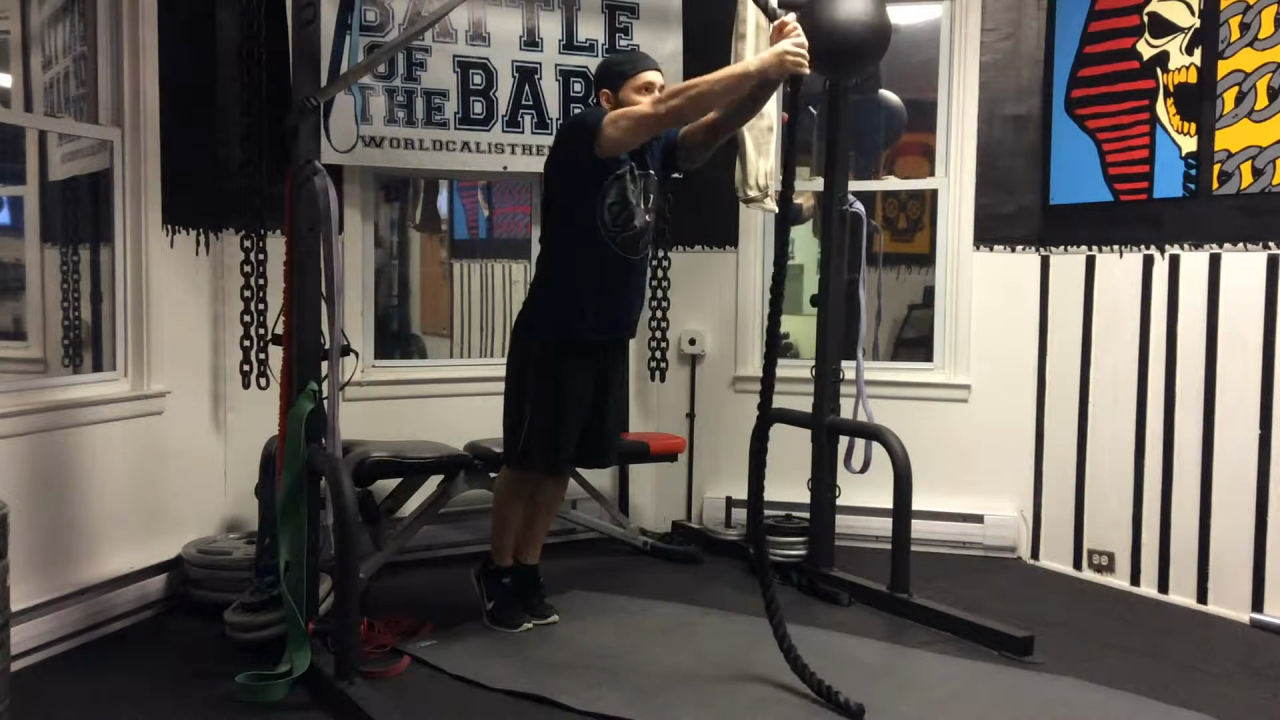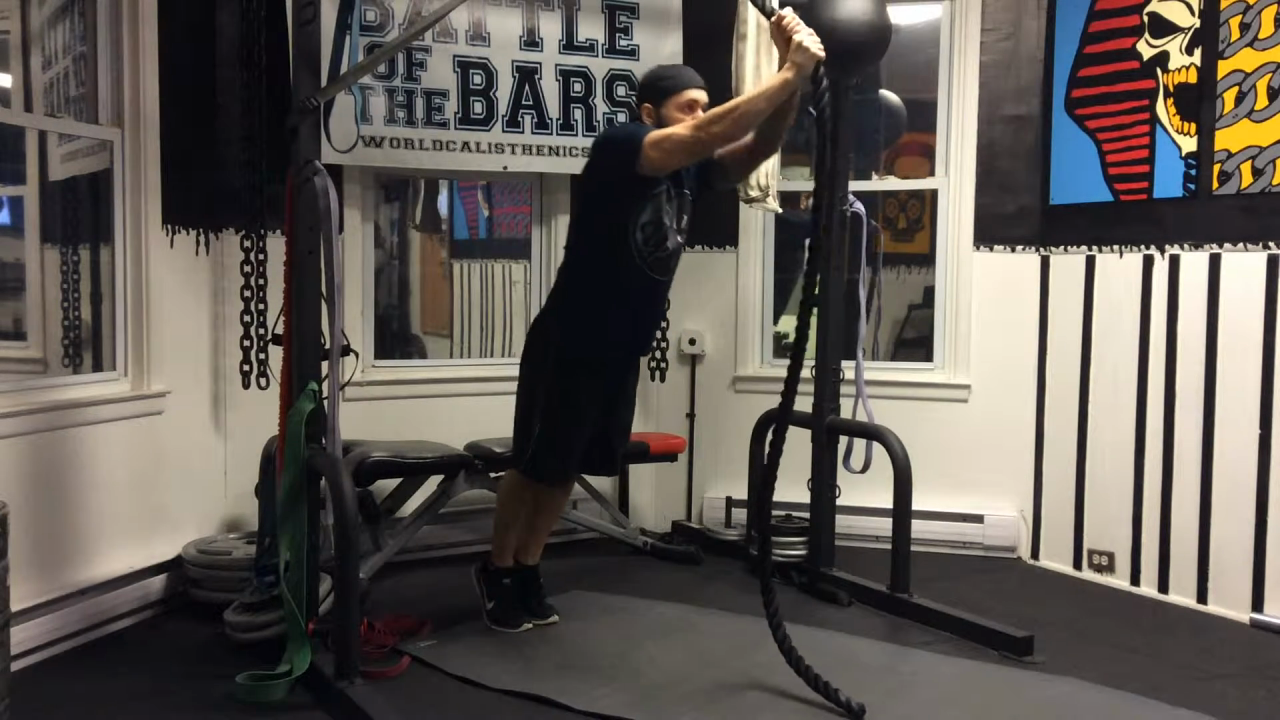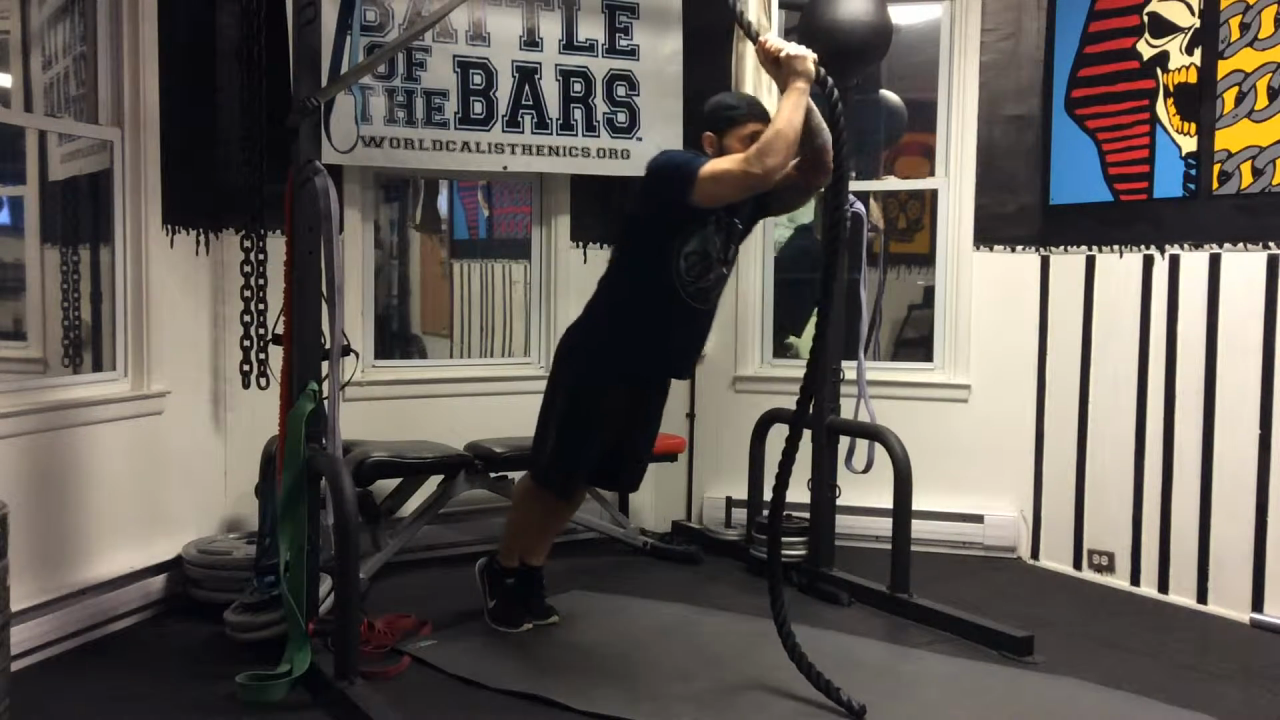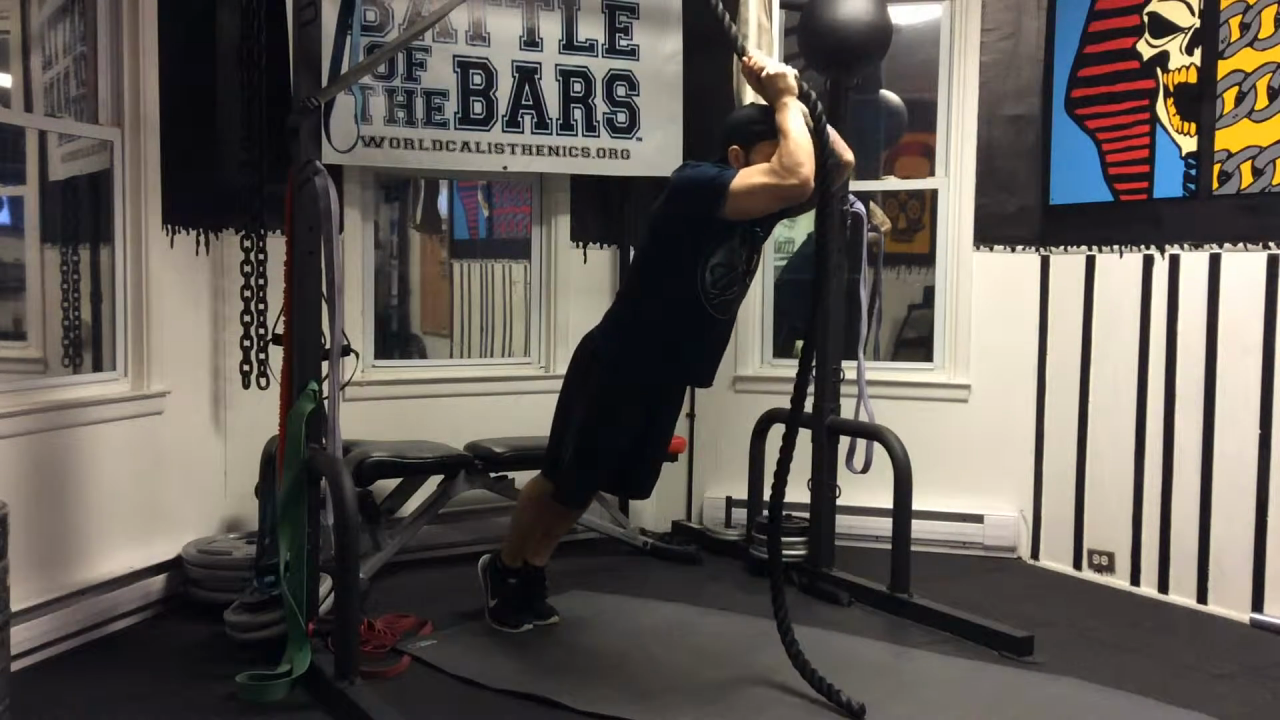
dt=0.5s
person 1, frame 1
left shoulder: (656, 150)
right shoulder: (581, 135)
left elbow: (720, 121)
right elbow: (668, 111)
left wrist: (772, 69)
right wrist: (759, 65)
left hip: (609, 337)
right hip: (555, 335)
left knee: (561, 463)
right knee: (529, 460)
left ankle: (527, 571)
right ankle: (497, 573)
person 1, frame 2
left shoulder: (691, 168)
right shoulder: (617, 146)
left elbow: (760, 143)
right elbow: (707, 135)
left wrist: (792, 73)
right wrist: (790, 74)
left hip: (623, 349)
right hip: (570, 345)
left knee: (567, 469)
right knee: (538, 466)
left ankle: (526, 572)
right ankle: (496, 573)
person 1, frame 3
left shoulder: (748, 200)
right shoulder: (671, 173)
left elbow: (821, 167)
right elbow: (765, 167)
left wrist: (794, 87)
right wrist: (796, 85)
left hip: (653, 370)
right hip: (598, 359)
left knee: (583, 480)
right knee: (554, 475)
left ankle: (529, 574)
right ankle: (501, 571)
person 1, frame 4
left shoulder: (762, 205)
right shoulder: (695, 186)
left elbow: (841, 163)
right elbow: (797, 179)
left wrist: (788, 99)
right wrist: (784, 101)
left hip: (668, 377)
right hip: (615, 367)
left knee: (592, 485)
right knee: (566, 482)
left ankle: (532, 573)
right ankle: (503, 570)
